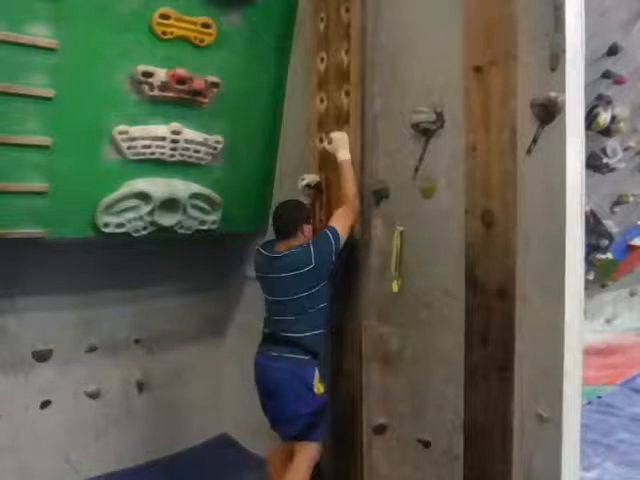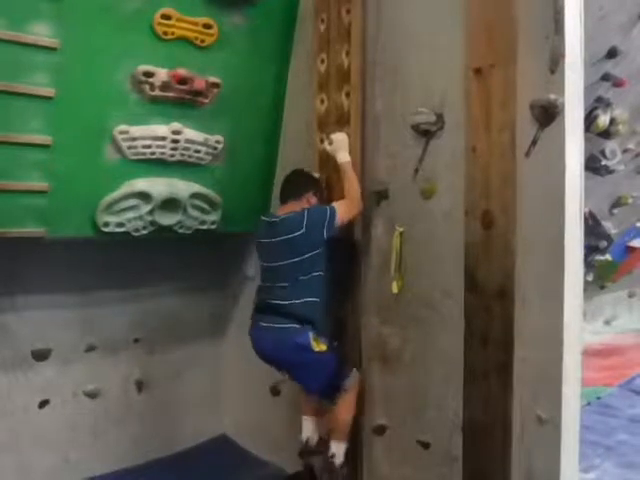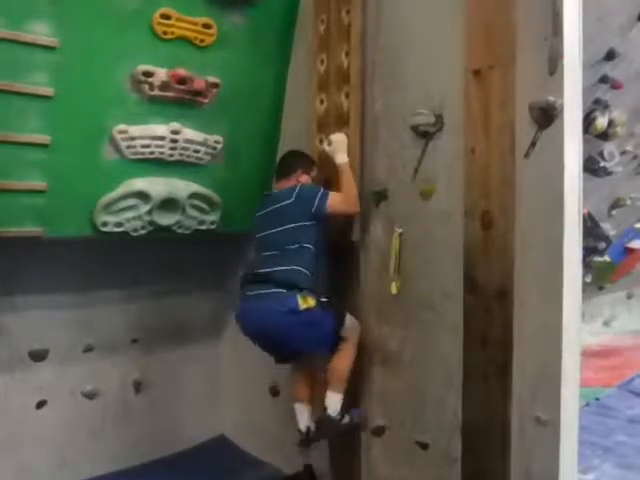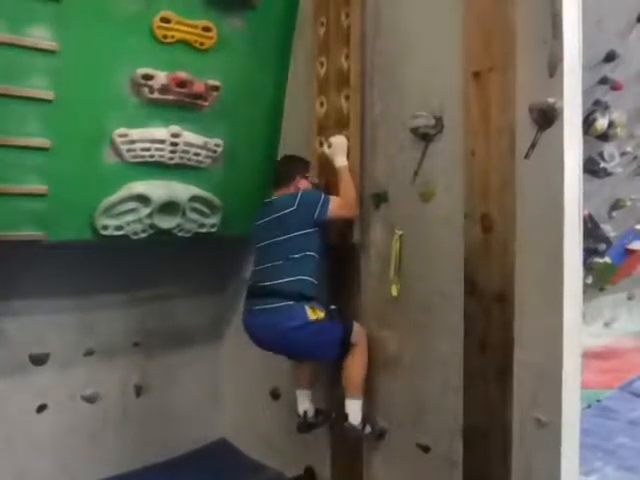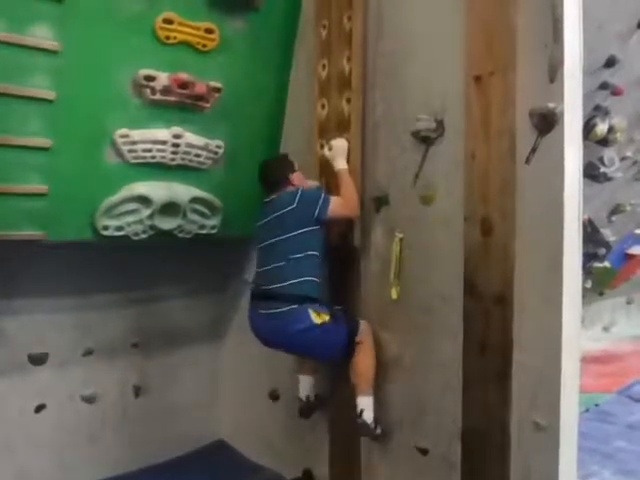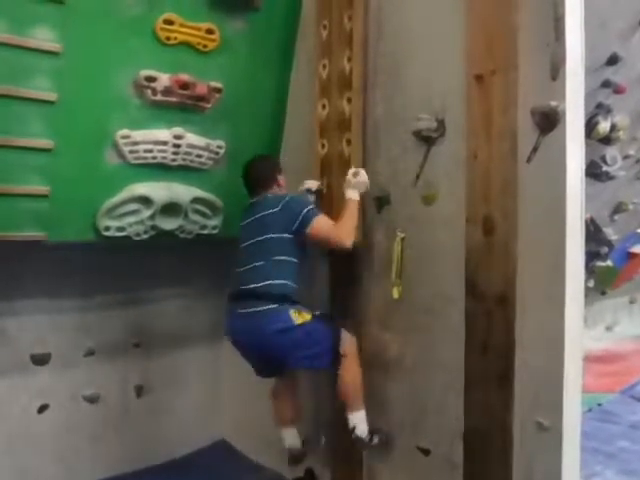
dt=0.5s
person 1, frame 1
left shoulder: (263, 256)
right shoulder: (315, 256)
left elbow: (286, 233)
right elbow: (350, 209)
right wrist: (343, 155)
left hip: (266, 361)
right hip: (298, 366)
left knee: (286, 440)
right knee: (307, 449)
person 1, frame 2
left shoulder: (265, 226)
right shoulder: (309, 221)
right elbow: (354, 204)
left wrist: (311, 179)
right wrist: (342, 156)
left hip: (261, 331)
right hip: (294, 335)
left knee: (317, 378)
right knee: (348, 385)
left ankle: (309, 439)
person 1, frame 3
left shoulder: (265, 205)
right shoulder: (301, 195)
right elbow: (351, 205)
right wrist: (341, 157)
left hip: (248, 307)
right hip: (280, 303)
left knee: (304, 355)
right knee: (350, 331)
left ankle: (307, 426)
right ankle: (333, 412)
person 1, frame 4
left shoulder: (264, 213)
right shoulder: (302, 201)
right elbow: (350, 208)
right wrist: (340, 160)
left hip: (254, 319)
right hip: (287, 315)
left knee: (306, 341)
right knee: (357, 337)
left ankle: (306, 412)
right ankle: (354, 419)
person 1, frame 5
left shoulder: (267, 212)
right shoulder: (303, 199)
right elbow: (352, 208)
left wrist: (313, 192)
right wrist: (339, 162)
left hip: (260, 319)
right hip: (292, 317)
left knee: (313, 331)
right knee: (362, 334)
left ankle: (306, 397)
right ankle: (366, 414)
person 1, frame 6
left shoulder: (250, 217)
right shoulder: (290, 204)
right elbow: (343, 238)
left wrist: (306, 200)
right wrist: (352, 193)
left hip: (239, 320)
right hip: (273, 316)
left knee: (284, 377)
right knee: (346, 346)
left ankle: (293, 445)
right ankle: (360, 430)
